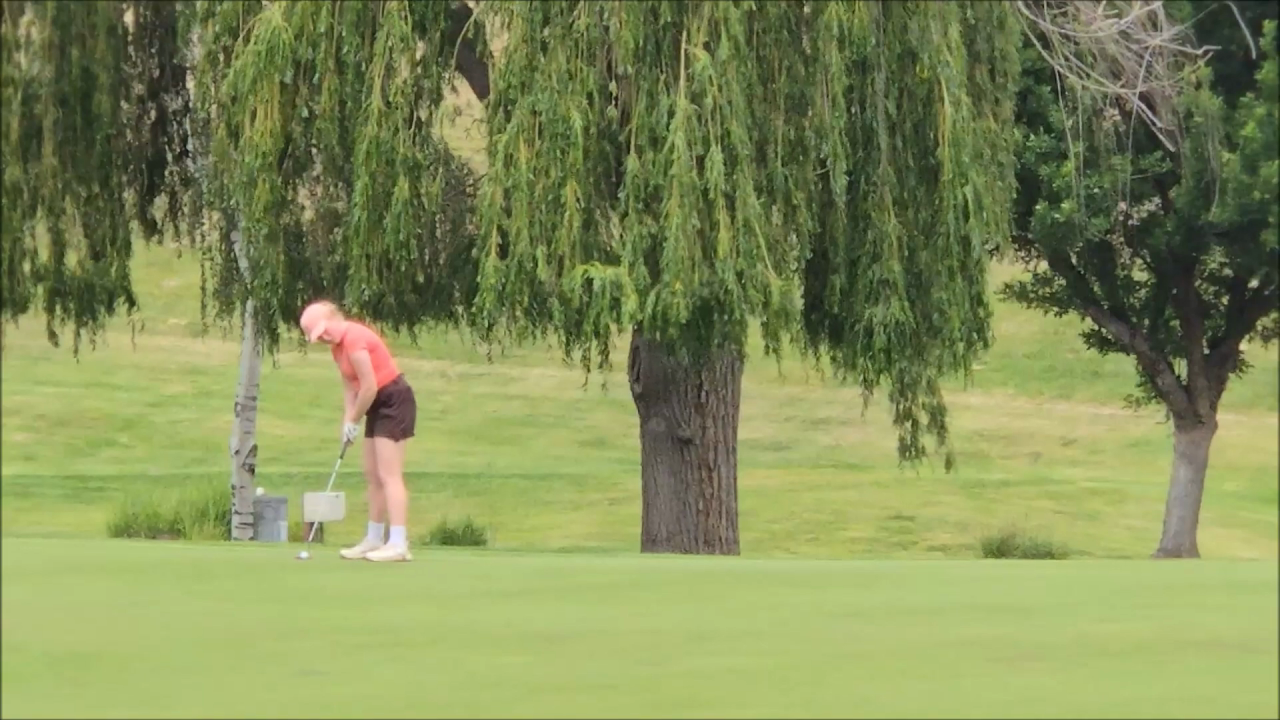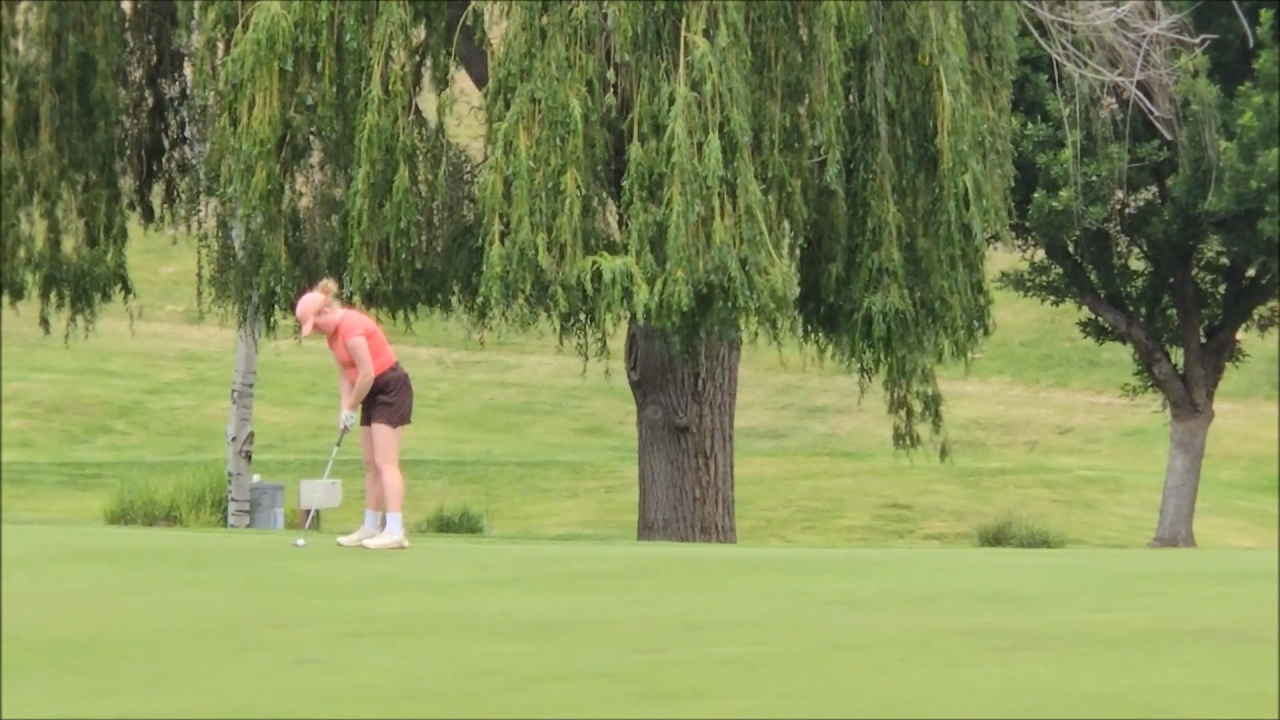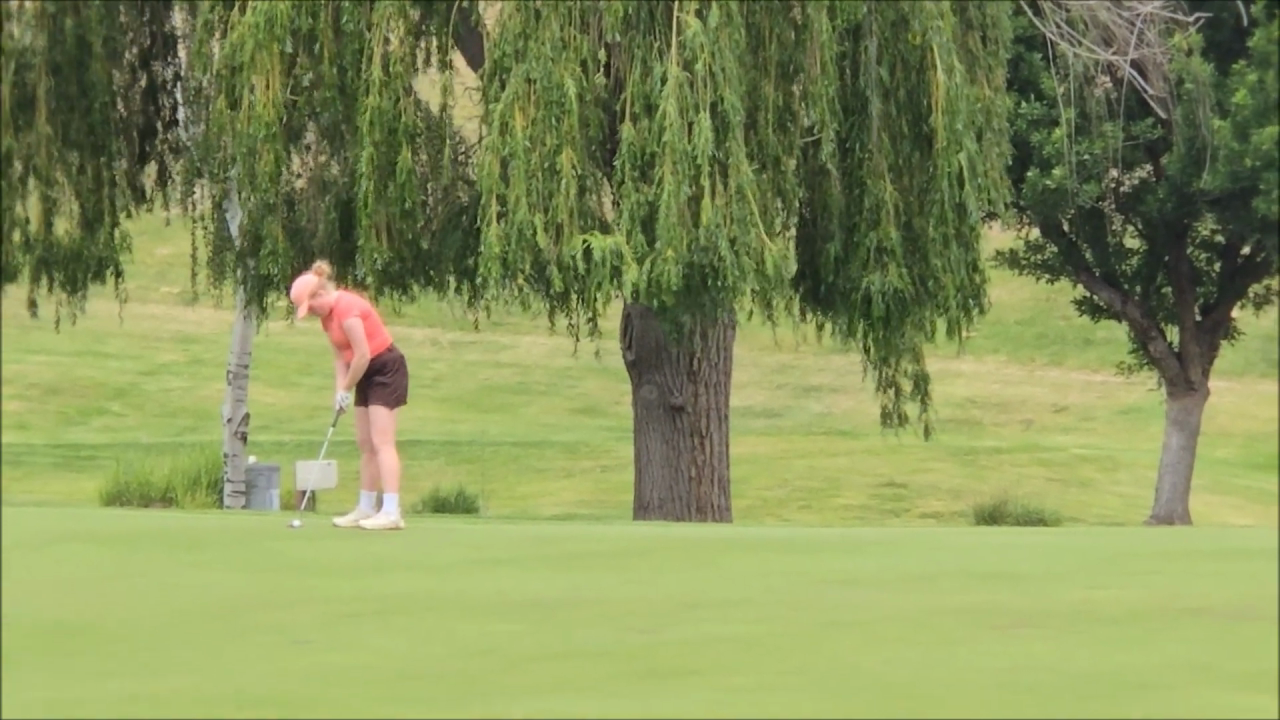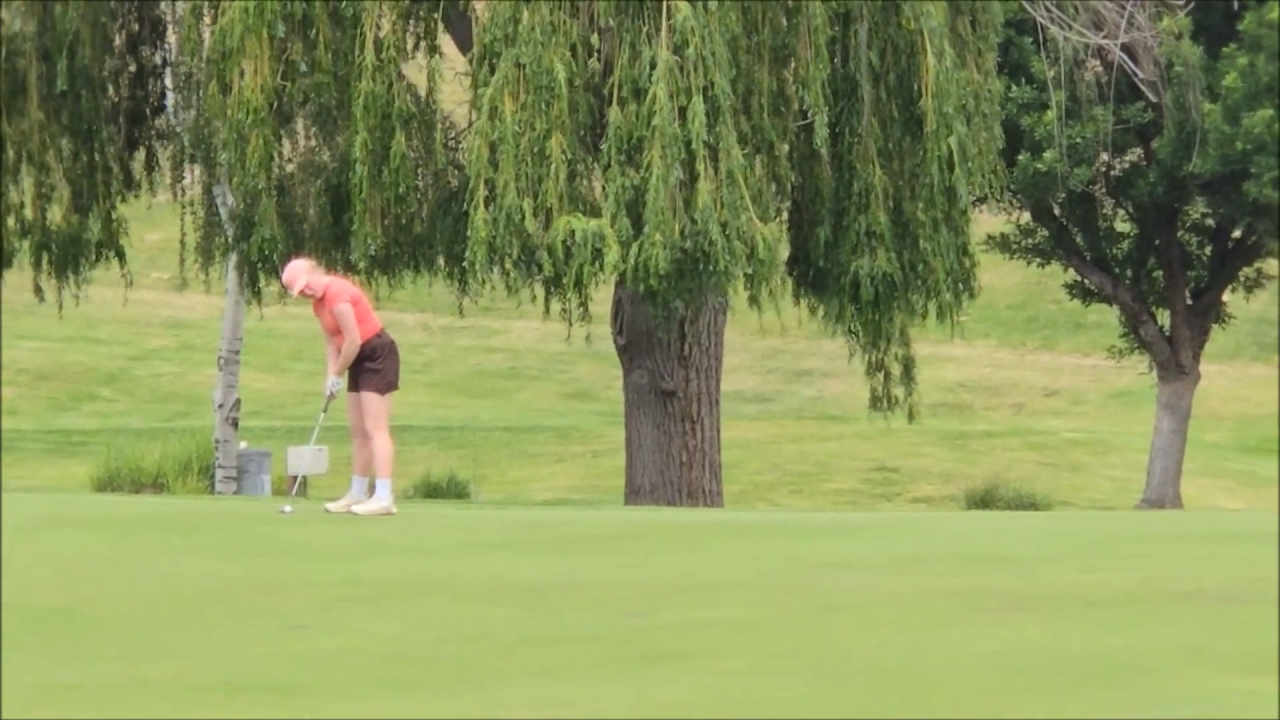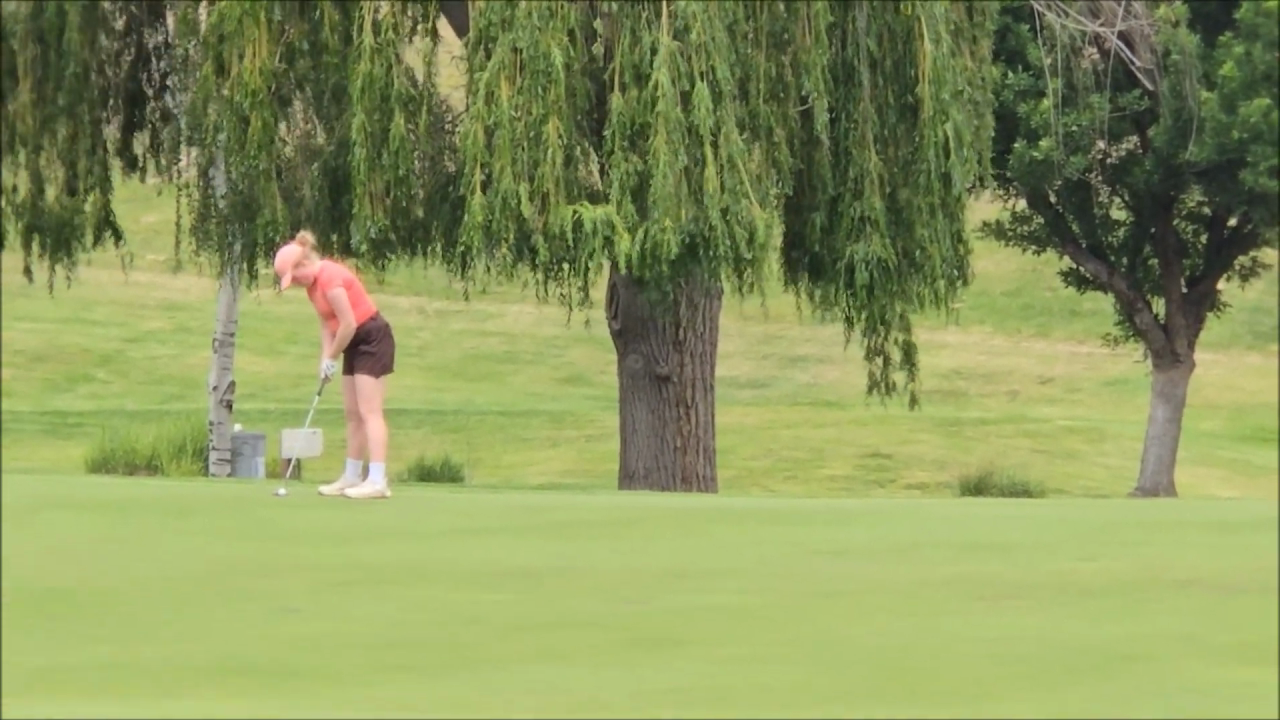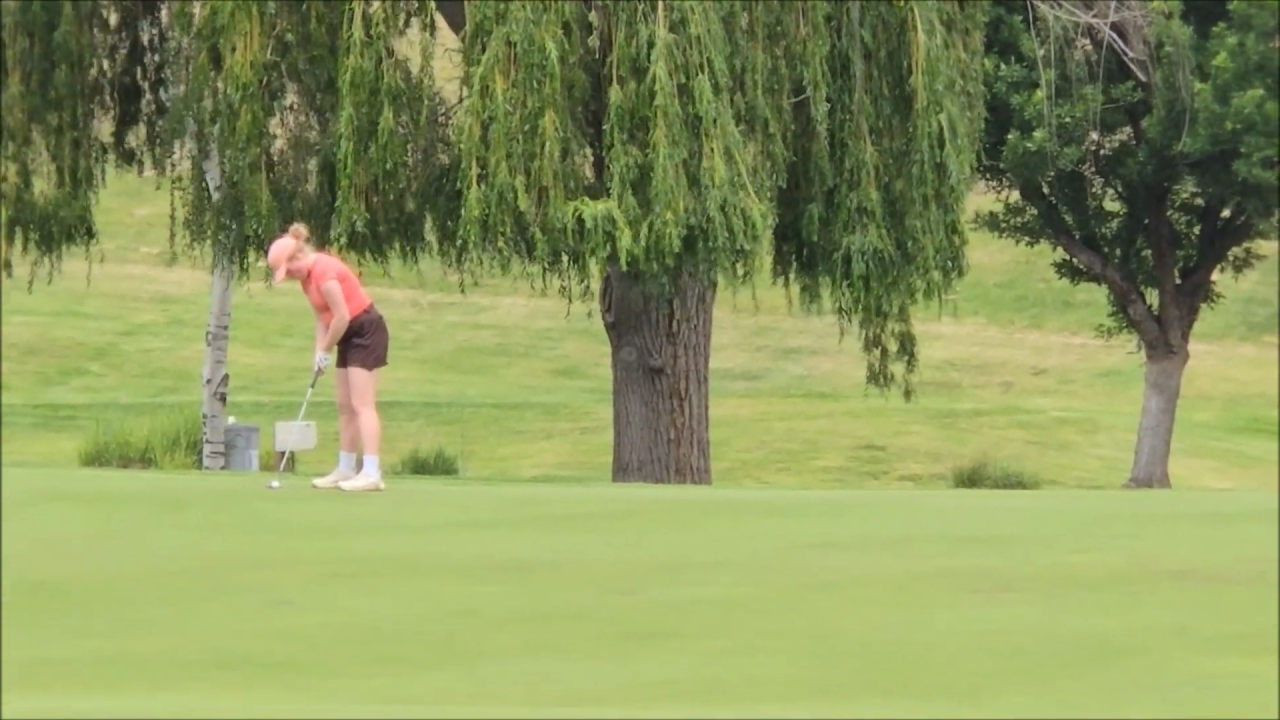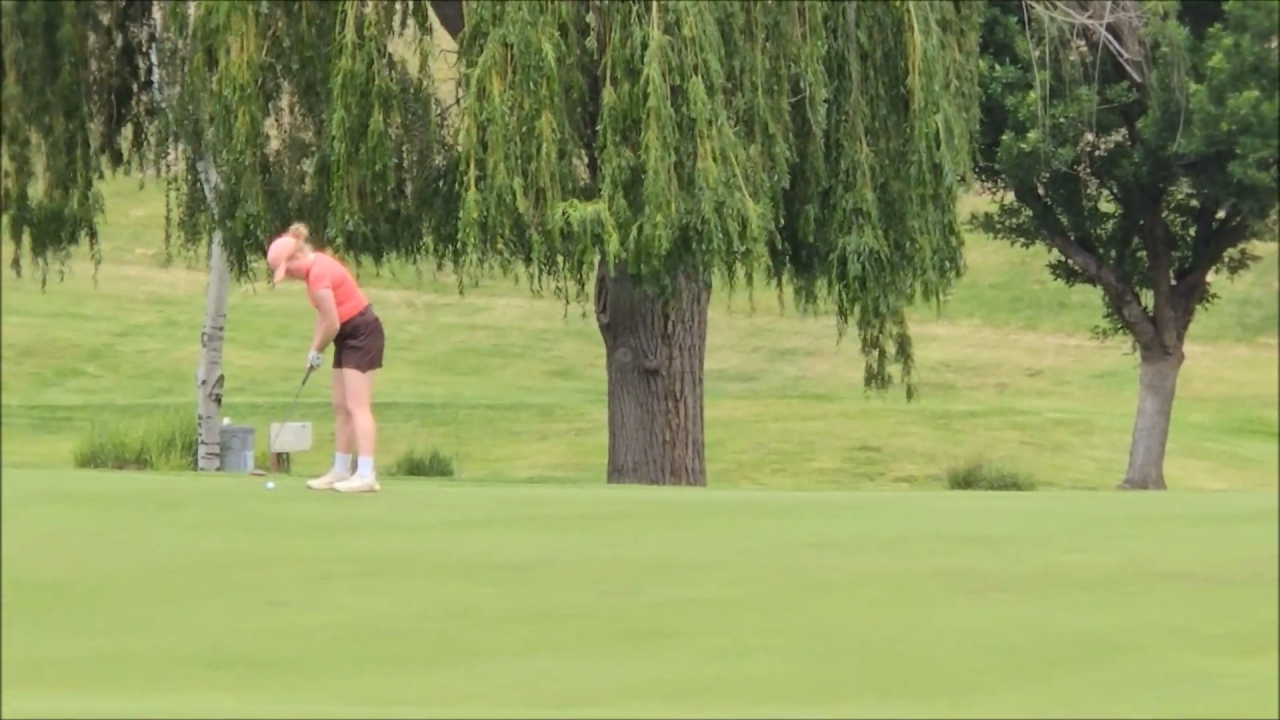
dt=0.7s
person 1, frame 1
left shoulder: (354, 339)
right shoulder: (338, 346)
left elbow: (369, 387)
right elbow: (351, 387)
left wrist: (353, 420)
right wrist: (348, 422)
left hip: (394, 403)
right hip: (378, 406)
left knee: (388, 475)
right knee: (373, 476)
left ankle: (398, 544)
right ankle: (374, 540)
person 1, frame 2
left shoulder: (351, 326)
right shoulder: (334, 333)
left elbow: (367, 374)
right elbow: (346, 374)
left wrist: (351, 408)
right wrist: (345, 409)
left hip: (391, 390)
right hip: (374, 394)
left knee: (385, 462)
right knee: (371, 464)
left ankle: (395, 532)
right ankle: (371, 527)
person 1, frame 3
left shoulder: (347, 307)
right shoulder: (327, 316)
left elbow: (362, 355)
right elbow: (341, 356)
left wrist: (346, 389)
right wrist: (341, 390)
left hip: (387, 371)
right hip: (367, 375)
left knee: (381, 443)
right knee: (366, 445)
left ankle: (391, 512)
right ankle: (366, 508)
person 1, frame 4
left shoulder: (337, 292)
right shoulder: (319, 302)
left elbow: (353, 340)
right elbow: (332, 341)
left wrist: (337, 374)
right wrist: (331, 375)
left hip: (377, 356)
right hip: (360, 361)
left knee: (375, 429)
right knee: (358, 430)
left ankle: (384, 497)
right ankle: (358, 493)
person 1, frame 5
left shoulder: (329, 277)
right shoulder: (313, 284)
left elbow: (348, 324)
right elbow: (327, 324)
left wrist: (332, 357)
right wrist: (325, 359)
left hip: (372, 340)
right hip: (355, 344)
left knee: (369, 412)
right knee: (352, 414)
left ankle: (377, 481)
right ankle: (351, 477)
person 1, frame 6
left shoulder: (323, 270)
right shoulder: (307, 277)
left elbow: (342, 316)
right elbow: (322, 317)
left wrist: (325, 350)
right wrist: (319, 351)
left hip: (366, 333)
right hip: (349, 337)
left knee: (361, 404)
right knee: (345, 406)
left ankle: (372, 473)
right ankle: (345, 470)
person 1, frame 7
left shoulder: (319, 273)
right shoulder: (313, 270)
left elbow: (332, 322)
right elbow: (325, 315)
left wrist: (316, 350)
right wrist: (315, 347)
left hip: (362, 334)
right hip: (348, 337)
left knee: (356, 406)
right knee: (341, 407)
left ankle: (366, 475)
right ankle: (341, 471)
